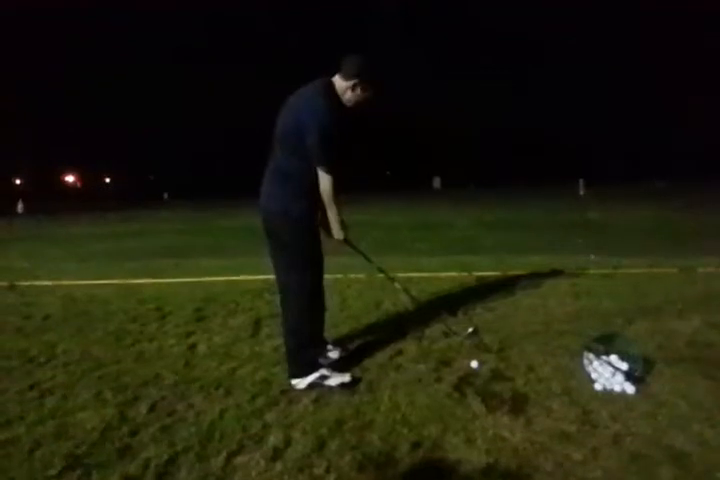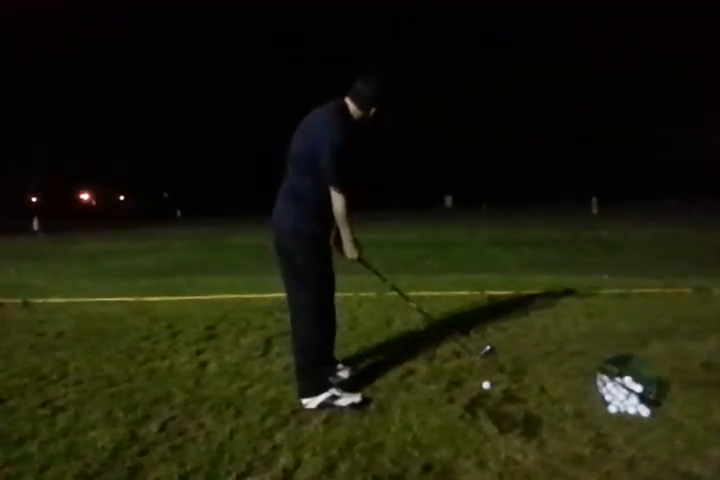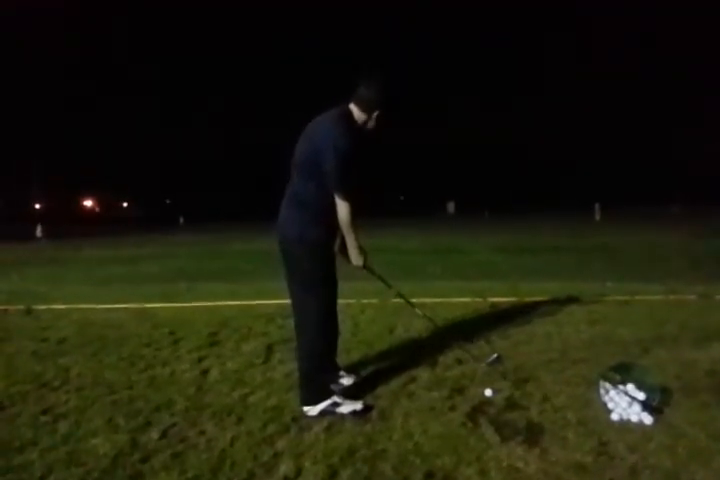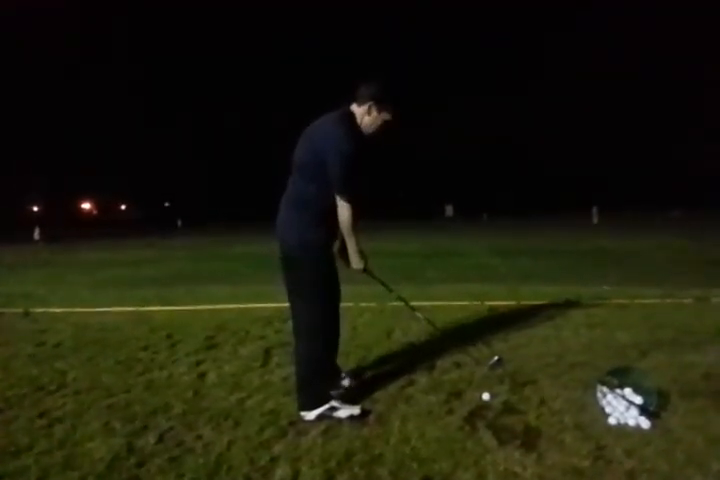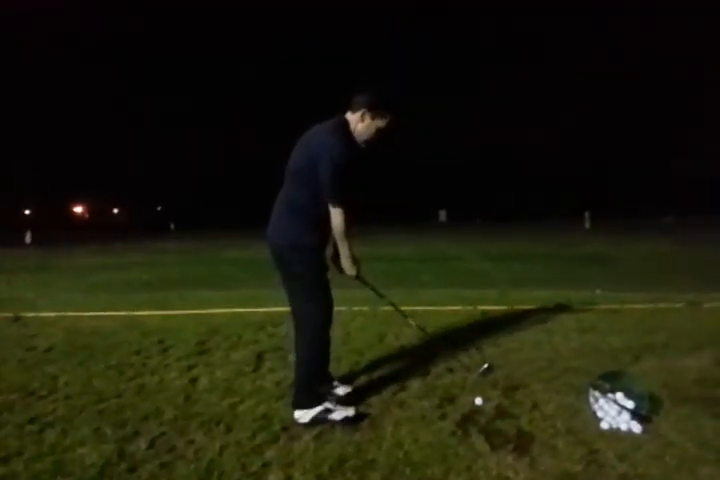
dt=1s
person 1, frame 1
left shoulder: (317, 97)
right shoulder: (320, 105)
right elbow: (324, 171)
left wrist: (324, 212)
right wrist: (334, 219)
left hip: (289, 201)
right hip: (287, 206)
left knee: (309, 279)
right knee: (299, 284)
left ankle: (313, 344)
right ankle: (305, 369)
person 1, frame 2
left shoulder: (329, 118)
right shoulder: (333, 127)
right elbow: (336, 190)
left wrist: (335, 230)
right wrist: (348, 238)
left hip: (302, 220)
right hip: (299, 225)
left knee: (321, 298)
right knee: (310, 303)
left ankle: (323, 363)
right ankle: (316, 389)
person 1, frame 3
left shoulder: (334, 124)
right shoulder: (338, 134)
right elbow: (341, 198)
left wrist: (340, 237)
right wrist: (353, 246)
left hip: (306, 226)
right hip: (304, 231)
left knee: (323, 305)
right knee: (314, 310)
left ankle: (326, 370)
right ankle: (317, 396)
person 1, frame 4
left shoulder: (333, 127)
right shoulder: (341, 135)
right elbow: (343, 201)
left wrist: (343, 243)
right wrist: (353, 249)
left hip: (304, 229)
right hip: (304, 235)
left knee: (326, 307)
right knee: (312, 315)
left ankle: (327, 374)
right ankle: (314, 401)
person 1, frame 5
left shoulder: (330, 136)
right shoulder: (334, 143)
right elbow: (335, 207)
left wrist: (337, 248)
right wrist: (345, 254)
left hip: (296, 234)
right hip: (294, 238)
left knee: (317, 312)
right knee: (314, 314)
left ankle: (319, 380)
right ankle: (308, 403)
